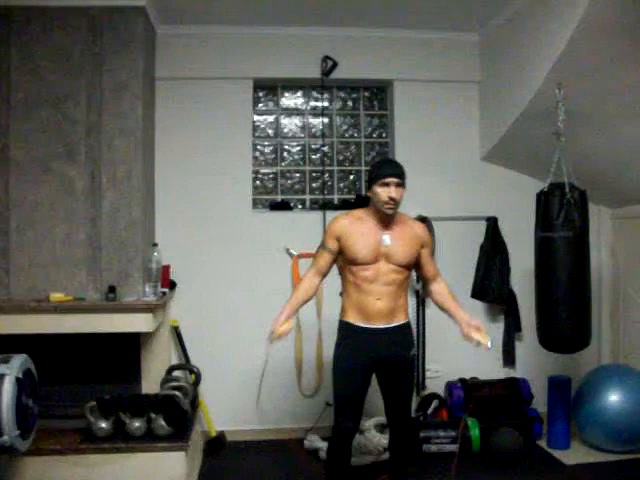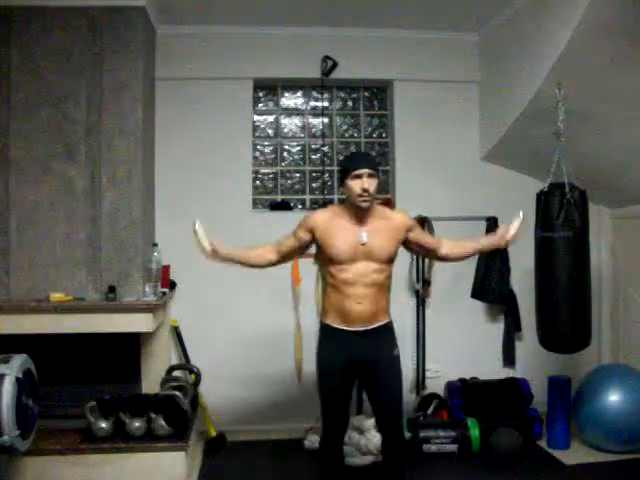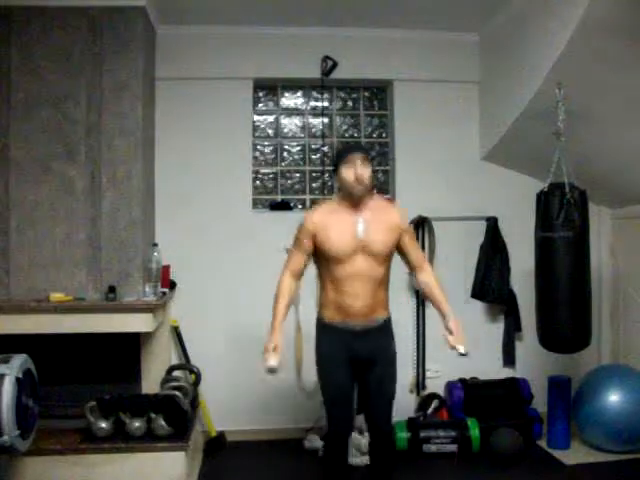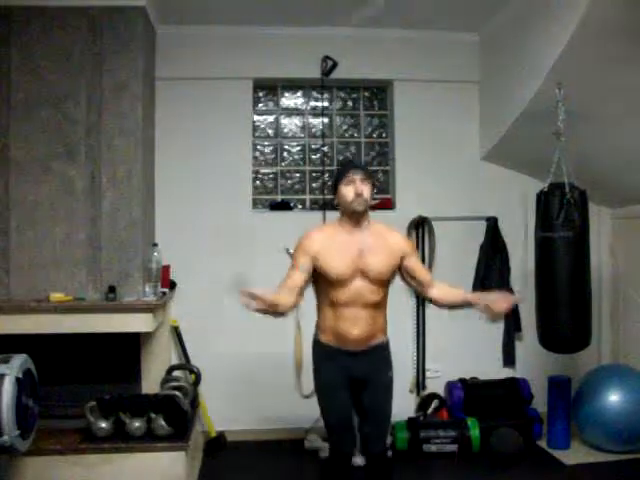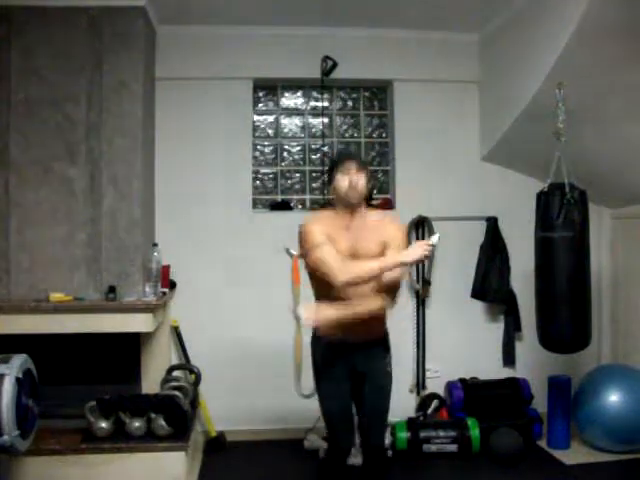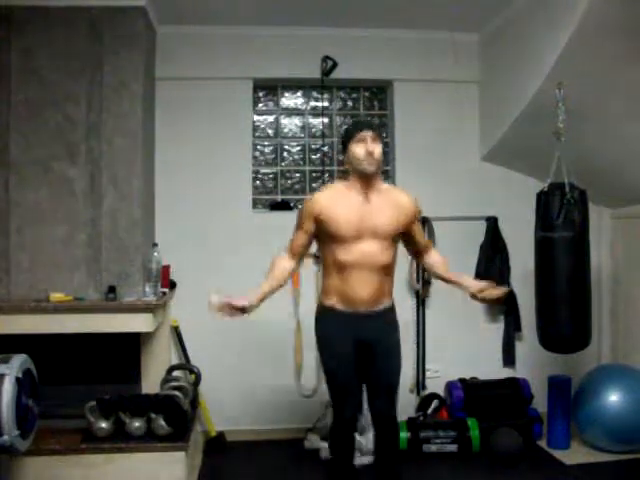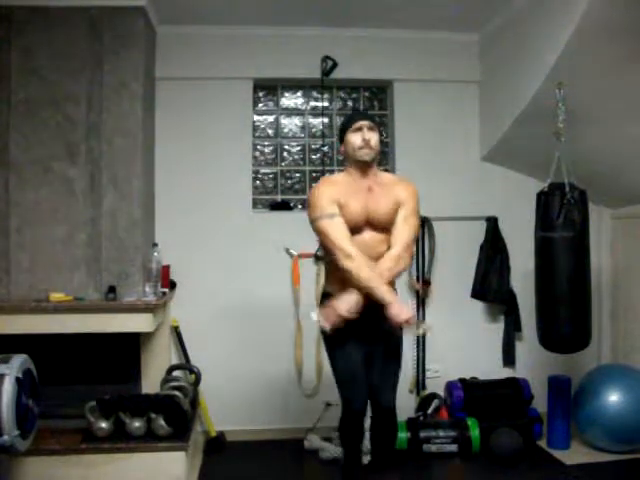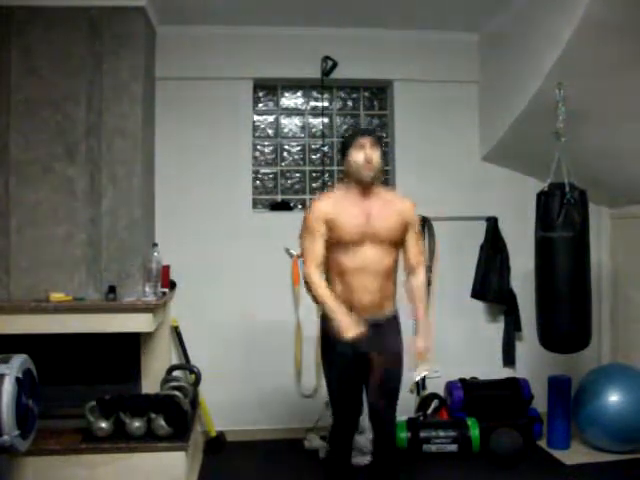
dt=0.4s
person 1, frame 1
left shoulder: (418, 232)
right shoulder: (342, 226)
left elbow: (433, 281)
right elbow: (314, 275)
left wrist: (463, 319)
right wrist: (286, 315)
left hip: (399, 338)
right hip: (354, 337)
left knee: (401, 423)
right knee: (345, 425)
person 1, frame 2
left shoulder: (398, 222)
right shoulder: (319, 221)
left elbow: (439, 248)
right elbow: (275, 252)
left wrist: (486, 243)
right wrist: (227, 255)
left hip: (380, 338)
right hip: (334, 340)
left knee: (393, 426)
right knee: (334, 428)
person 1, frame 3
left shoulder: (395, 219)
right shoulder: (315, 221)
left elbow: (422, 270)
right elbow: (290, 275)
left wrist: (448, 320)
right wrist: (276, 332)
left hip: (379, 334)
right hip: (334, 335)
left knee: (381, 425)
right knee: (340, 425)
person 1, frame 4
left shoulder: (395, 241)
right shoulder: (314, 241)
left elbow: (431, 288)
right elbow: (288, 297)
left wrist: (479, 299)
right wrist: (268, 303)
left hip: (376, 355)
right hip: (331, 357)
left knee: (375, 447)
right knee: (341, 447)
person 1, frame 5
left shoulder: (390, 227)
right shoulder: (315, 227)
left elbow: (387, 293)
right elbow: (339, 276)
left wrist: (332, 312)
right wrist: (400, 258)
left hip: (373, 345)
right hip: (331, 348)
left knee: (373, 441)
right knee: (340, 440)
person 1, frame 6
left shoulder: (404, 205)
right shoulder: (321, 202)
left elbow: (426, 253)
right elbow: (290, 256)
left wrist: (467, 283)
right wrist: (257, 297)
left hip: (383, 322)
right hip: (335, 322)
left knee: (386, 415)
right knee: (346, 415)
person 1, frame 7
left shoulder: (402, 190)
right shoulder: (326, 190)
left elbow: (401, 252)
right elbow: (344, 254)
left wrist: (358, 296)
right wrist: (390, 298)
left hip: (382, 310)
right hip: (339, 312)
left knee: (384, 402)
right knee: (354, 402)
person 1, frame 8
left shoulder: (403, 210)
right shoulder: (324, 207)
left elbow: (417, 272)
right elbow: (311, 270)
left wrist: (423, 330)
right wrist: (339, 316)
left hip: (385, 327)
right hip: (339, 329)
left knee: (384, 421)
right knee: (345, 421)
